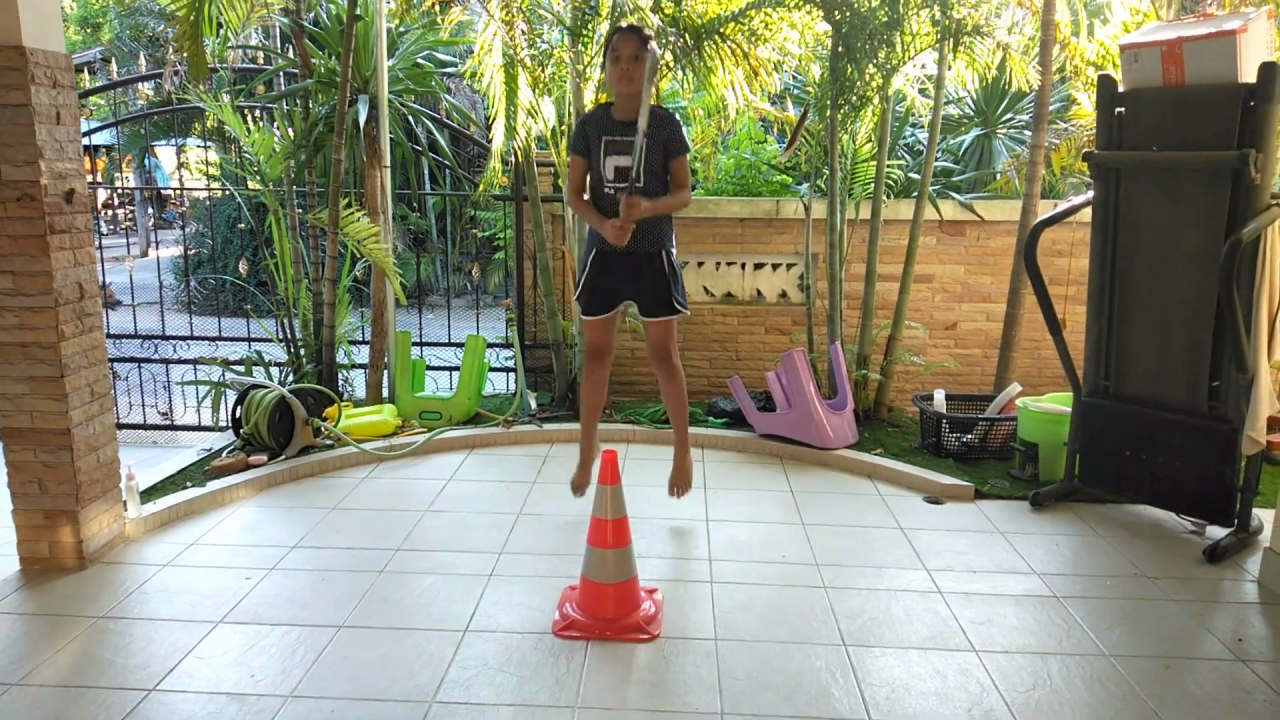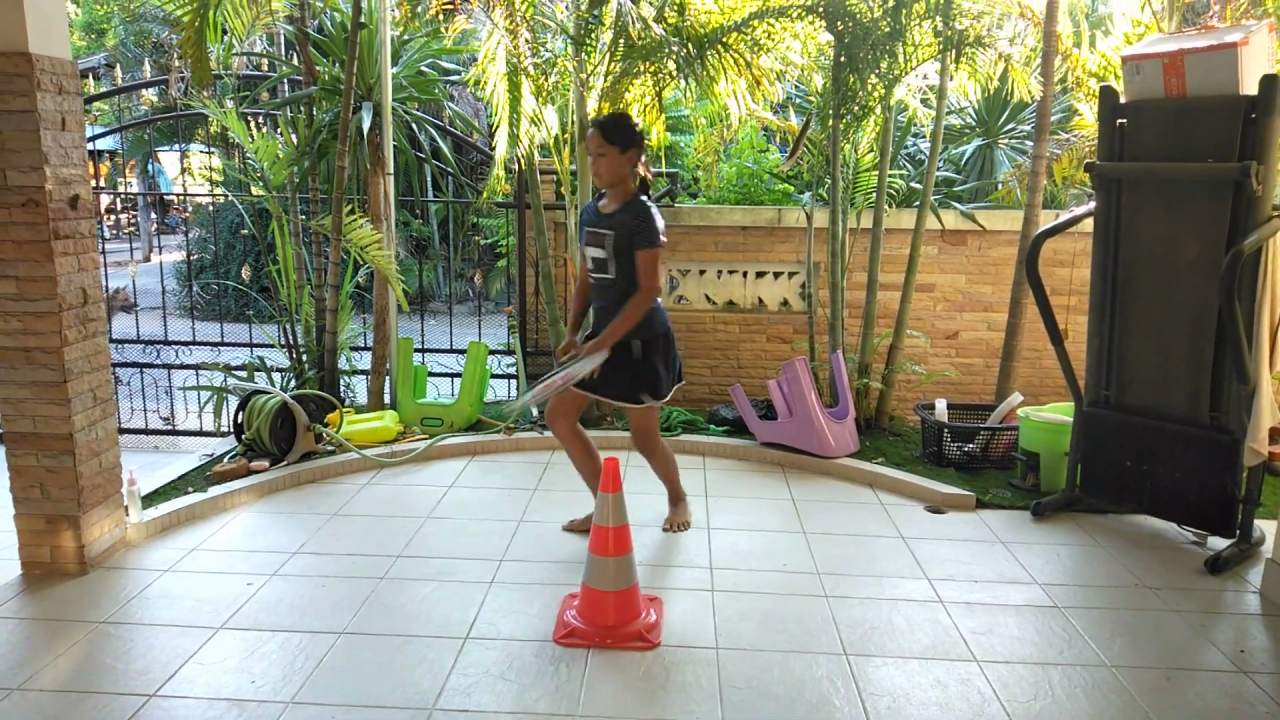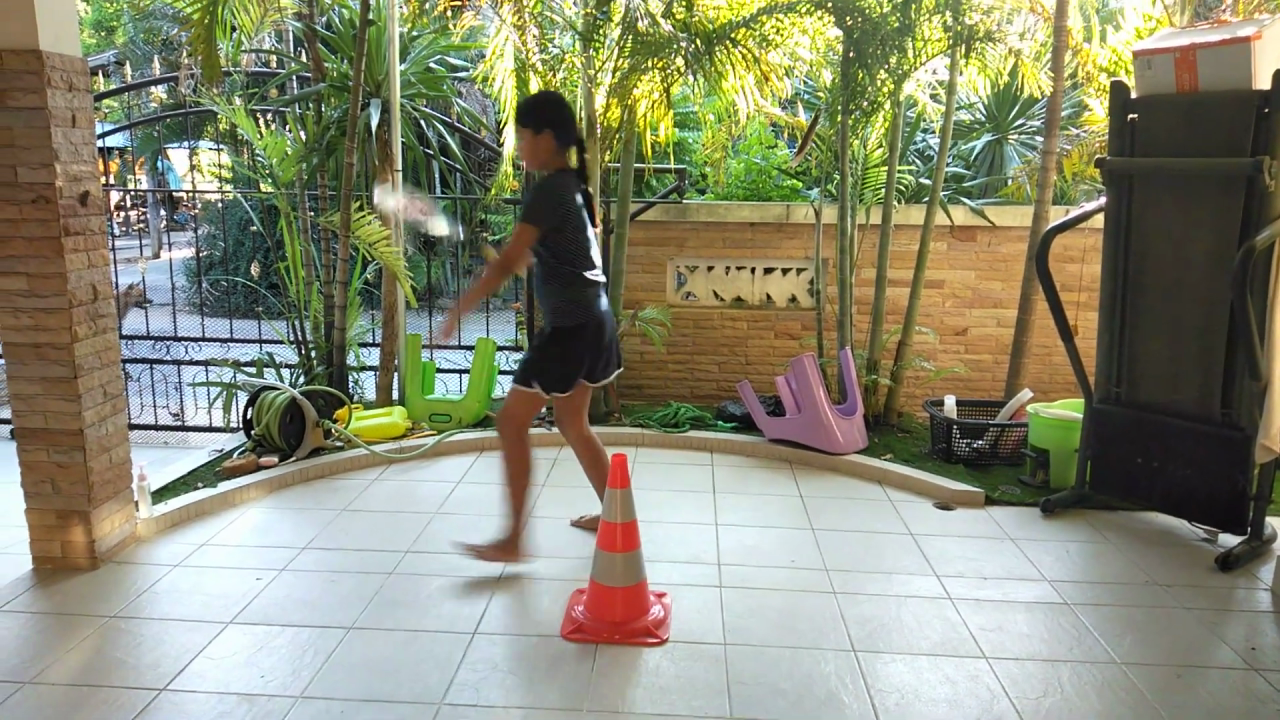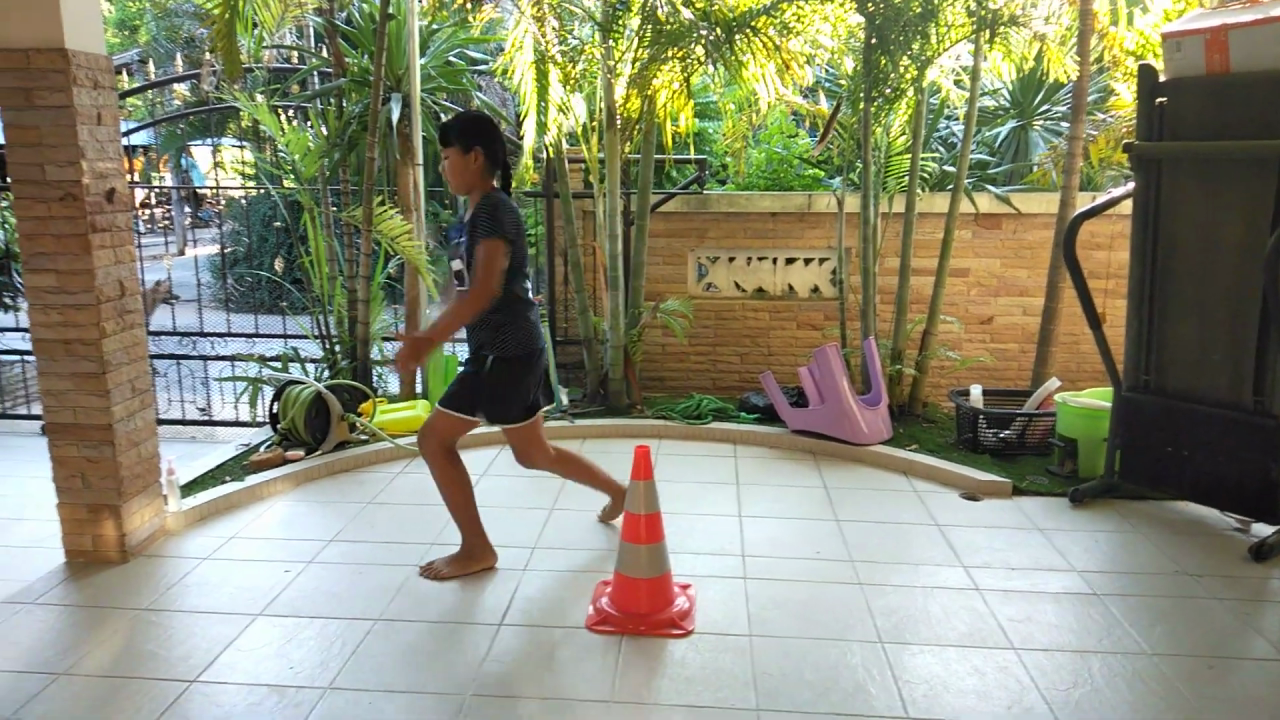
dt=0.4s
person 1, frame 1
left shoulder: (666, 125)
right shoulder: (589, 125)
left elbow: (684, 192)
right elbow: (574, 193)
left wrist: (647, 208)
right wrist: (603, 225)
left hip: (653, 253)
right hip: (603, 252)
left knee: (663, 355)
right knee: (597, 351)
left ankle: (682, 448)
right ankle: (588, 447)
person 1, frame 2
left shoulder: (641, 214)
right shoulder: (591, 212)
left elbow: (649, 290)
left wrist: (604, 340)
right wrist: (574, 334)
left hip: (641, 339)
right hip: (602, 337)
left knee: (644, 436)
right knee: (558, 415)
left ankle: (677, 498)
person 1, frame 3
left shoulder: (546, 191)
right shoulder: (574, 184)
left elbow: (508, 262)
left wrist: (460, 308)
left hip: (572, 326)
right hip: (590, 318)
left knee: (511, 422)
right knee: (572, 422)
left ankle: (513, 538)
person 1, frame 4
left shoulder: (492, 211)
right shoulder: (478, 213)
left elbow: (485, 291)
left wrist: (427, 340)
right wrist: (428, 334)
left hip: (504, 353)
right hip: (498, 348)
left knee: (434, 439)
right knee: (531, 452)
left ankle: (477, 548)
right ankle: (622, 493)
